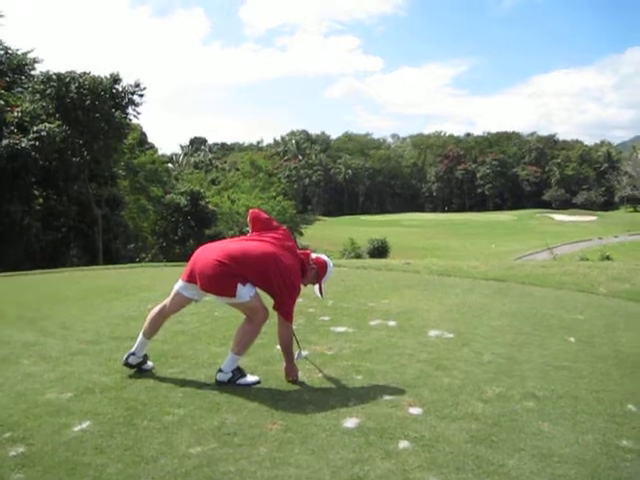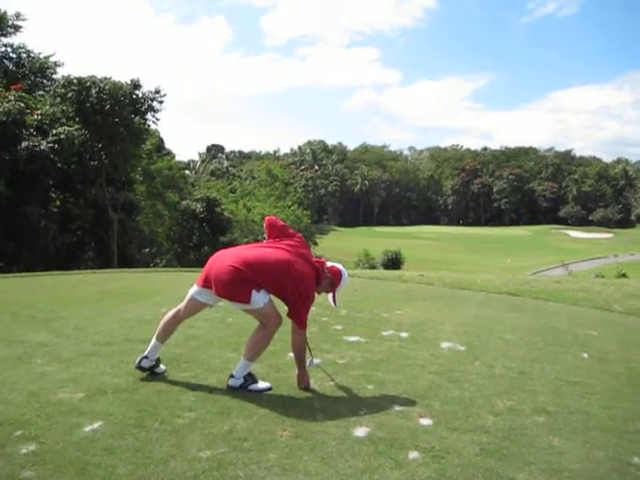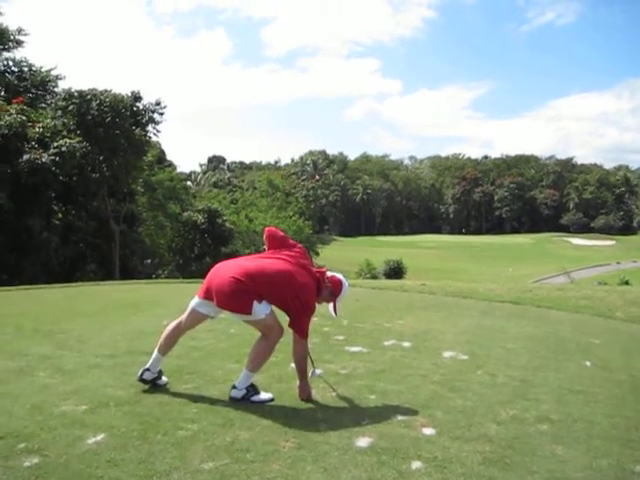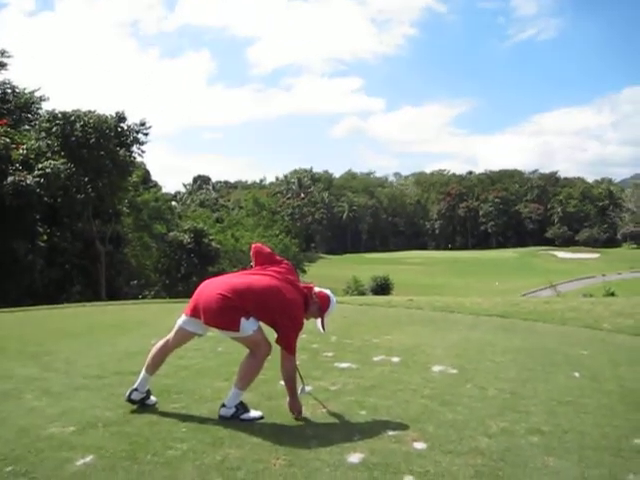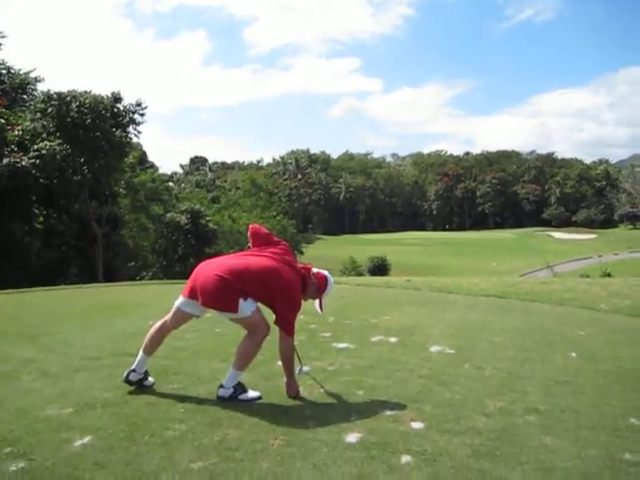
dt=1s
person 1, frame 1
left shoulder: (284, 236)
right shoulder: (291, 278)
left elbow: (253, 214)
right elbow: (285, 323)
right wrist: (289, 363)
left hip: (203, 253)
right hip: (220, 270)
left knee: (168, 306)
right knee: (258, 314)
left ankle: (136, 355)
right ankle: (227, 372)
person 1, frame 2
left shoulder: (299, 243)
right shoulder: (306, 285)
left elbow: (269, 221)
right elbow: (298, 330)
right wrist: (301, 371)
left hip: (219, 259)
right hip: (235, 275)
left knee: (182, 311)
right knee: (272, 320)
left ankle: (148, 358)
right ankle: (239, 377)
person 1, frame 3
left shoulder: (299, 254)
right shoulder: (307, 295)
left elbow: (269, 232)
right elbow: (300, 341)
right wrist: (303, 382)
left hip: (219, 271)
right hip: (236, 286)
left knee: (184, 322)
right knee: (273, 331)
left ankle: (150, 371)
right ankle: (242, 388)
person 1, frame 4
left shoulder: (286, 270)
right shoulder: (294, 310)
left elbow: (256, 248)
right elbow: (288, 358)
right wrist: (293, 398)
left hip: (206, 289)
right hip: (223, 303)
left knee: (171, 341)
right knee: (261, 348)
left ankle: (139, 390)
right ankle: (231, 406)
person 1, frame 5
left shoulder: (284, 251)
right shoulder: (292, 291)
left elbow: (253, 229)
right elbow: (286, 338)
right wrist: (290, 379)
left hip: (204, 270)
right hip: (221, 285)
left knee: (169, 323)
right knee: (259, 329)
left ankle: (136, 372)
right ankle: (229, 387)
